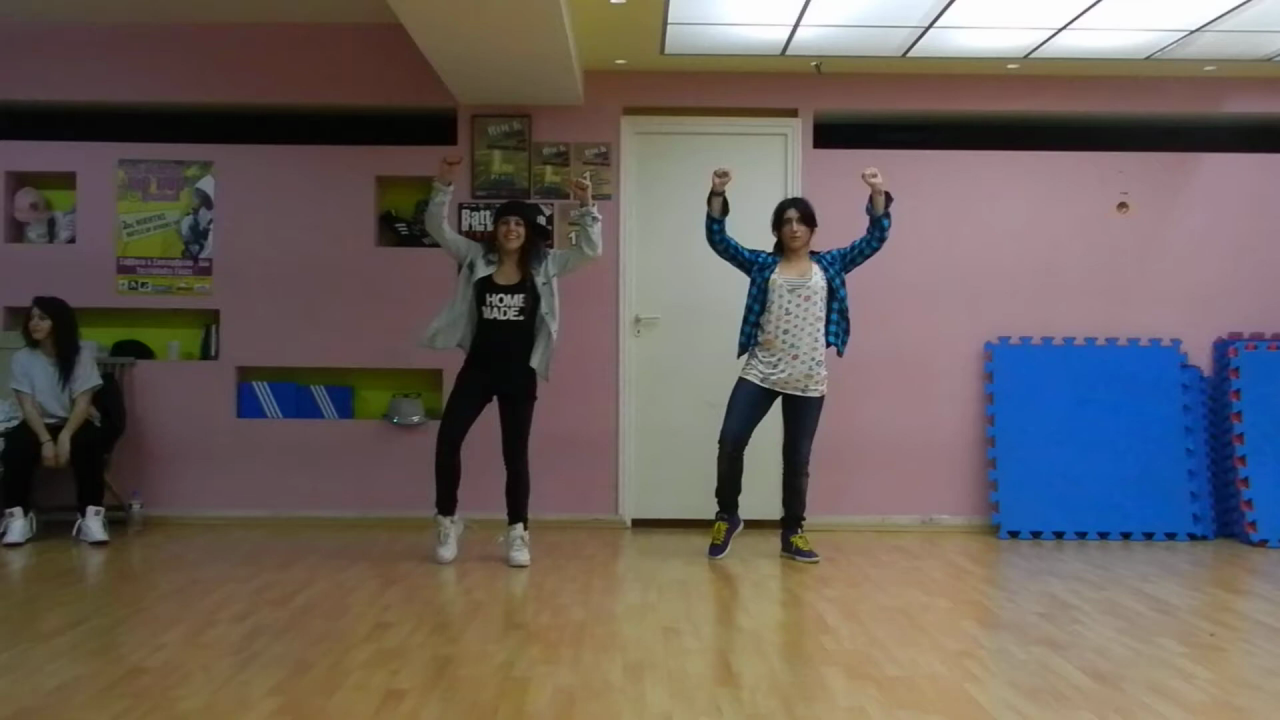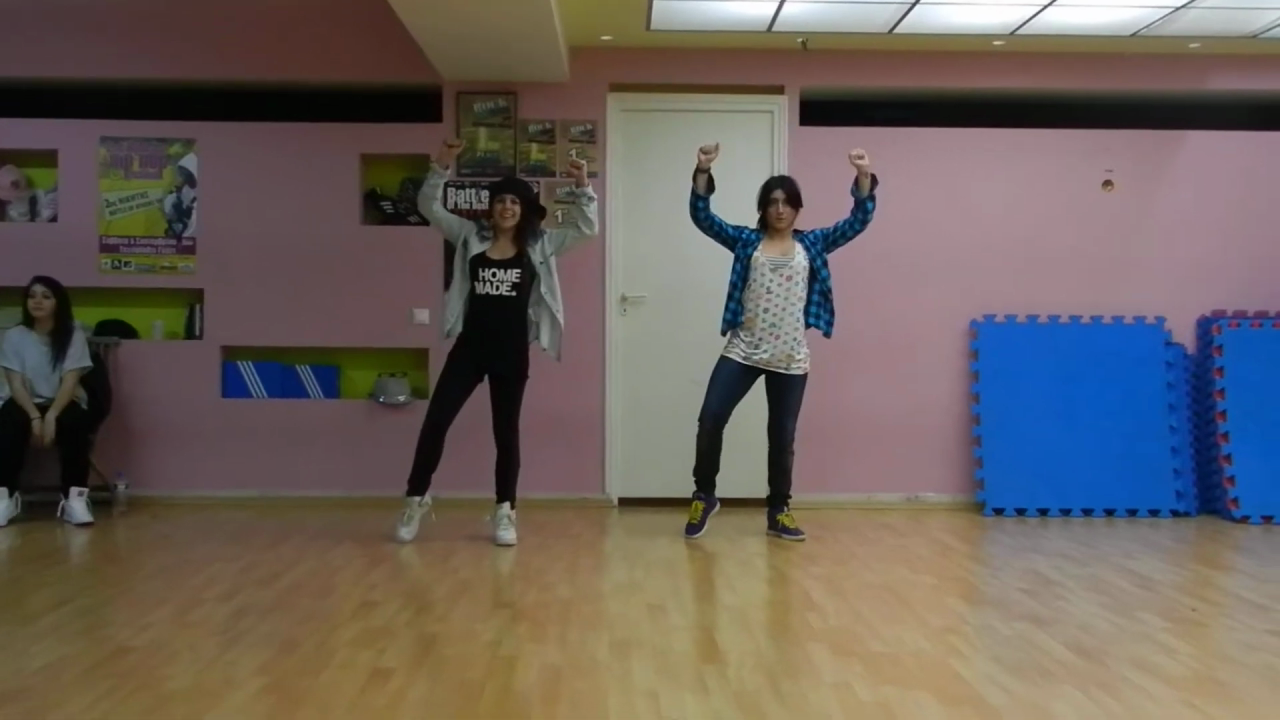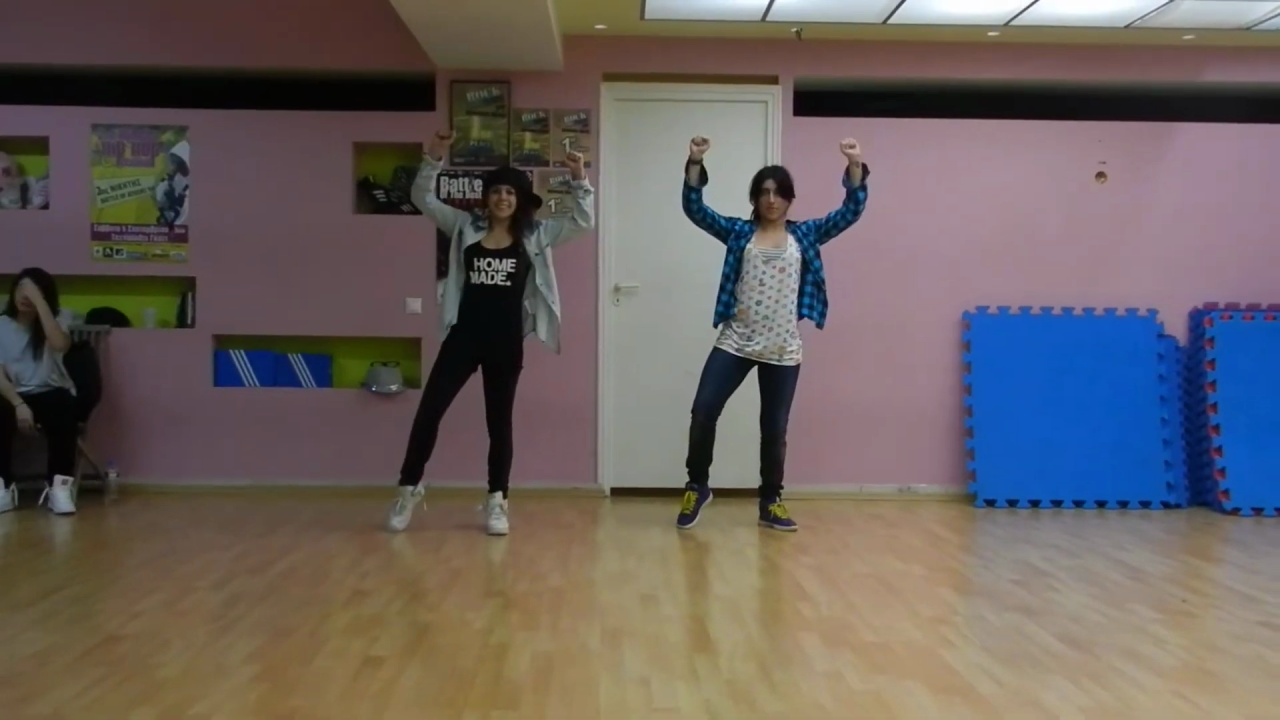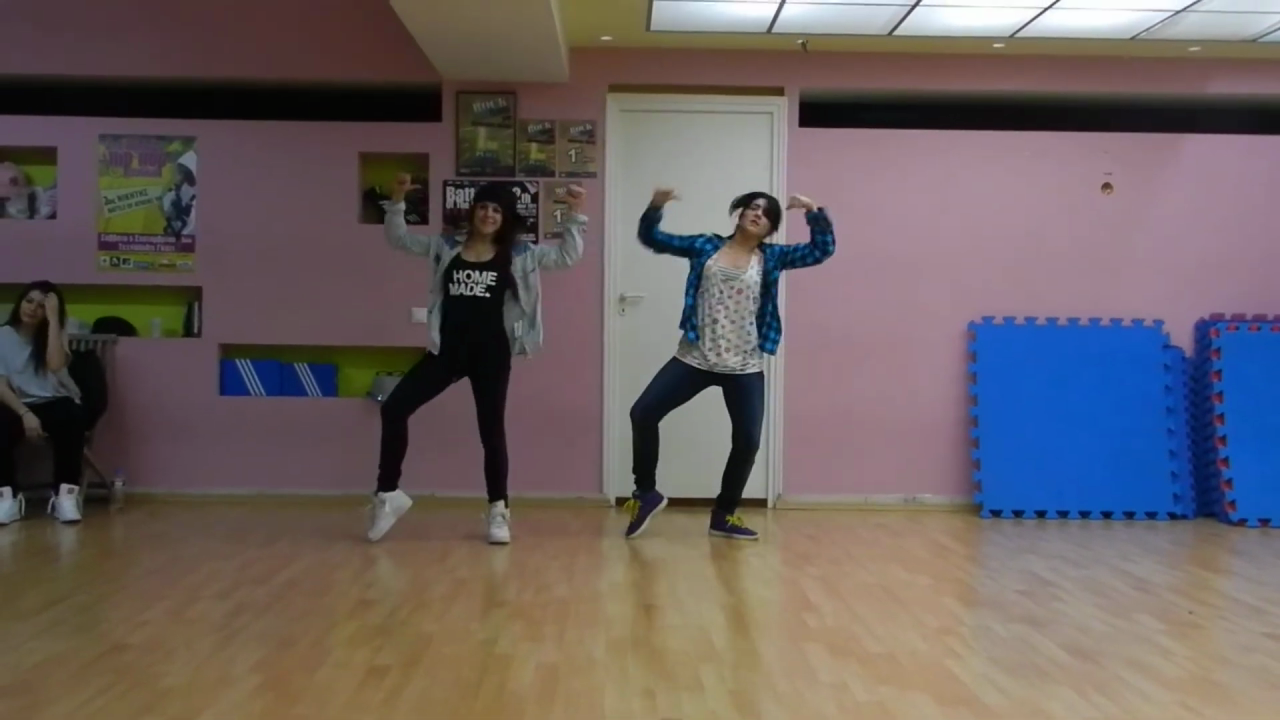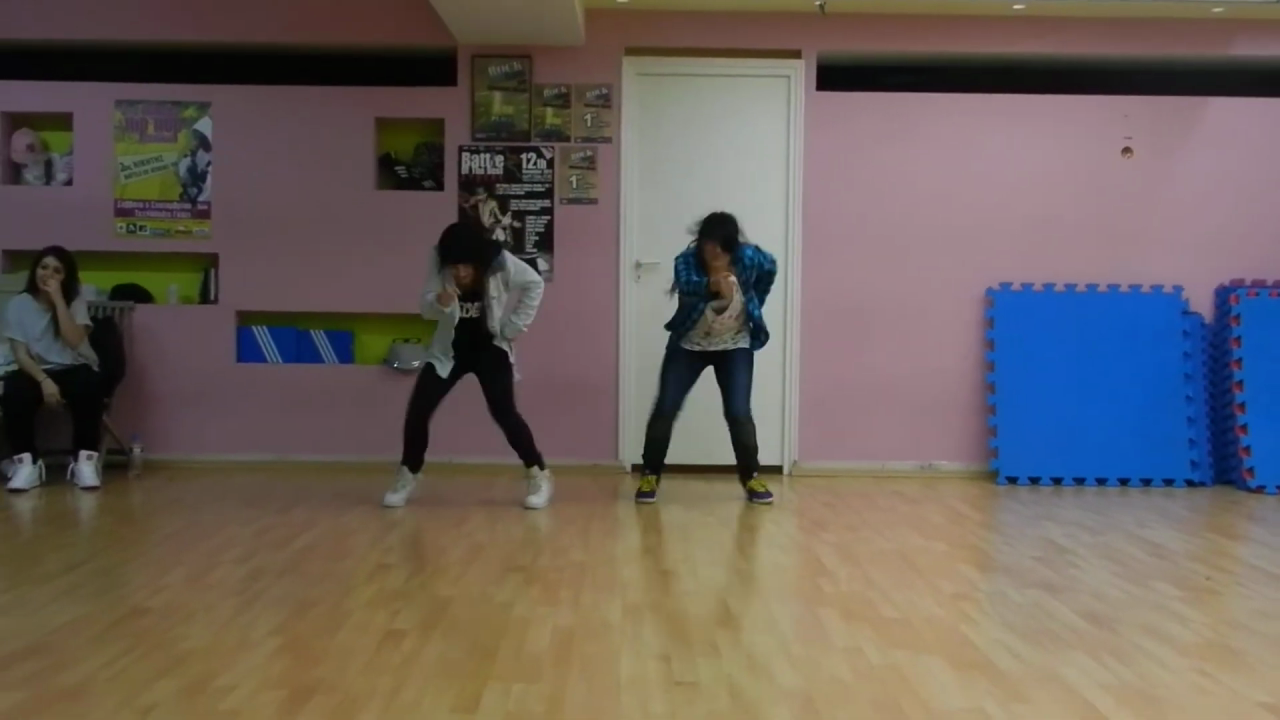
dt=1s
person 1, frame 1
left shoulder: (545, 265)
right shoulder: (477, 258)
left elbow: (591, 249)
right elbow: (437, 228)
left wrist: (586, 207)
right wrist: (444, 185)
left hip: (519, 373)
right hip: (478, 368)
left knee: (515, 454)
right knee: (448, 441)
left ankle: (517, 534)
right ankle: (450, 522)
person 1, frame 2
left shoulder: (539, 245)
right shoulder: (471, 237)
left elbow: (586, 228)
right elbow: (429, 207)
left wrist: (582, 187)
right wrist: (441, 168)
left hip: (511, 351)
right hip: (470, 346)
left knee: (506, 432)
right knee: (435, 422)
left ankle: (505, 514)
right ankle: (416, 500)
person 1, frame 3
left shoulder: (535, 235)
right shoulder: (466, 227)
left elbow: (582, 222)
right elbow: (425, 199)
left wrist: (579, 181)
right wrist: (433, 159)
left hip: (505, 342)
right hip: (464, 337)
left knee: (500, 422)
right knee: (429, 412)
left ankle: (497, 503)
right ankle: (408, 490)
person 1, frame 4
left shoulder: (518, 253)
right shoulder: (446, 245)
left elbow: (568, 257)
right elbow: (399, 239)
left wrist: (575, 216)
right wrist: (397, 201)
left hip: (490, 351)
right hip: (447, 349)
left knee: (491, 431)
right knee: (394, 409)
left ankle: (498, 512)
right ankle: (388, 496)
person 1, frame 5
left shoulder: (500, 262)
right shoulder: (439, 264)
left elbow: (534, 285)
right elbow: (429, 312)
left wrist: (514, 328)
right wrist: (441, 301)
left hip: (489, 346)
right hip: (451, 349)
left knee: (503, 411)
right knee: (419, 410)
left ankle: (539, 475)
right ankle: (409, 477)
person 2, frame 1
left shoulder: (829, 265)
right shoulder: (762, 264)
left elbow: (874, 239)
right elbow: (718, 240)
left wrist: (878, 194)
right wrist: (717, 195)
left hip: (809, 380)
right hip: (761, 373)
left knee: (798, 458)
right knee: (730, 441)
left ankle: (793, 534)
right ankle: (727, 517)
person 2, frame 2
left shoulder: (812, 244)
right shoulder: (746, 241)
left elbow: (858, 221)
right elbow: (702, 217)
left wrist: (863, 176)
right wrist: (703, 171)
left hip: (791, 359)
right hip: (743, 352)
left knee: (782, 437)
right knee: (710, 420)
left ankle: (778, 512)
right ankle: (704, 497)
person 2, frame 3
left shoulder: (805, 235)
right shoulder: (738, 232)
left elbow: (851, 211)
right elbow: (694, 209)
left wrist: (854, 165)
right wrist: (695, 163)
left hip: (783, 350)
right hip: (736, 343)
left knee: (774, 427)
right knee: (703, 412)
left ankle: (771, 502)
right ankle: (697, 488)
person 2, frame 4
left shoulder: (771, 257)
right shoulder: (706, 246)
left elbow: (822, 250)
right elbow: (654, 240)
left wrist: (813, 213)
right wrist: (654, 210)
left hip: (744, 366)
right hip: (694, 358)
left knee: (747, 442)
right knee: (643, 413)
left ankle: (723, 514)
right ankle: (646, 494)
person 2, frame 5
left shoulder: (748, 257)
right shoulder: (687, 261)
left elbow: (770, 266)
right elbow: (686, 287)
right wrist: (713, 283)
left hip: (735, 346)
right hip: (689, 345)
left knee: (737, 413)
right knee: (665, 409)
left ankle: (749, 476)
right ankle: (651, 474)
person 3, frame 1
left shoulder: (81, 356)
right shoulder: (22, 358)
left elbow: (83, 403)
right elbow: (28, 406)
left wrist: (65, 436)
right wrist: (46, 440)
left hip: (74, 423)
right hip: (39, 424)
left knee: (89, 442)
left ankle: (91, 517)
person 3, frame 2
left shoulder: (73, 336)
left elbow: (70, 382)
left wrist: (51, 416)
right wrist: (34, 417)
left hip: (62, 404)
right hip: (26, 404)
left knee: (76, 423)
left ankle: (74, 498)
person 3, frame 3
left shoulder: (56, 320)
left elbow: (60, 344)
left wrist: (39, 300)
left hip: (50, 393)
left knee: (65, 411)
left ankle: (60, 486)
person 3, frame 4
left shoulder: (56, 334)
left elbow: (56, 365)
left wrist: (53, 318)
right wrist: (25, 414)
left hip: (55, 403)
left knee: (72, 417)
left ankle: (66, 495)
person 3, frame 5
left shoulder: (75, 302)
right shoulder: (18, 304)
left elbow: (75, 341)
right elbow: (21, 354)
left wrist: (57, 300)
right wrist: (43, 380)
left hip: (73, 370)
right hip: (37, 372)
left knee: (90, 384)
right knee: (13, 388)
left ankle: (86, 460)
right ankle: (27, 462)
